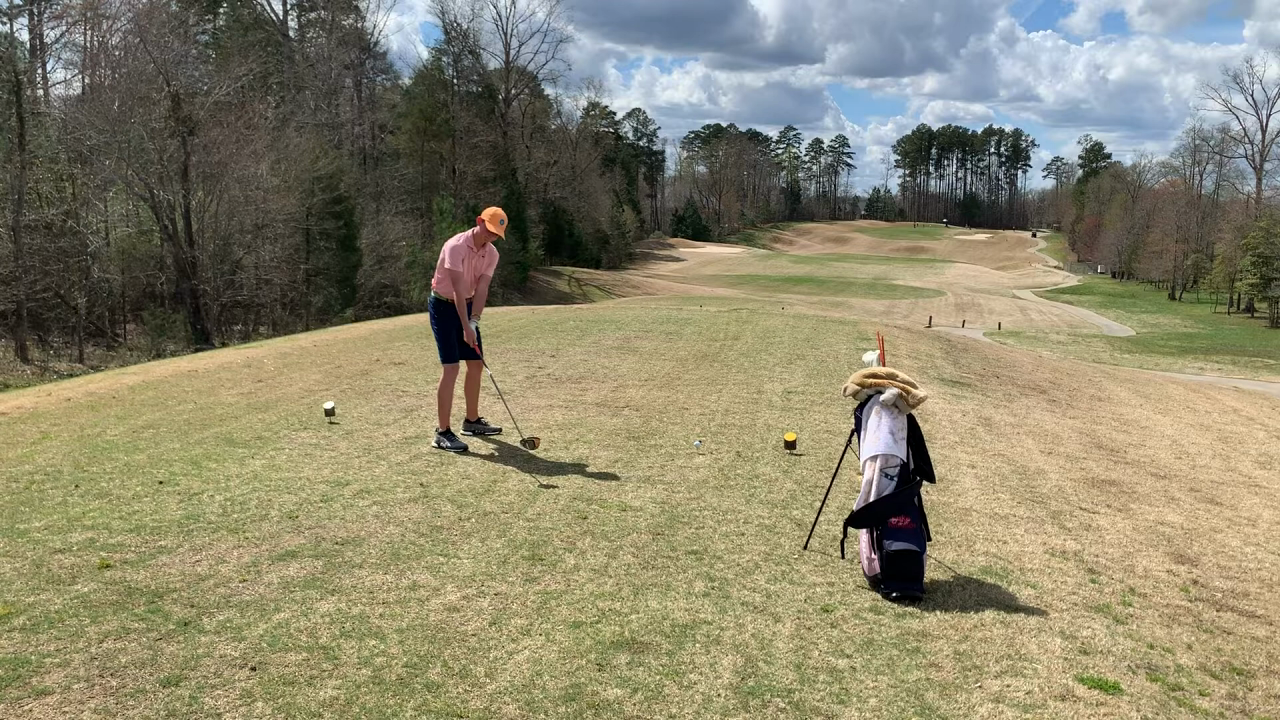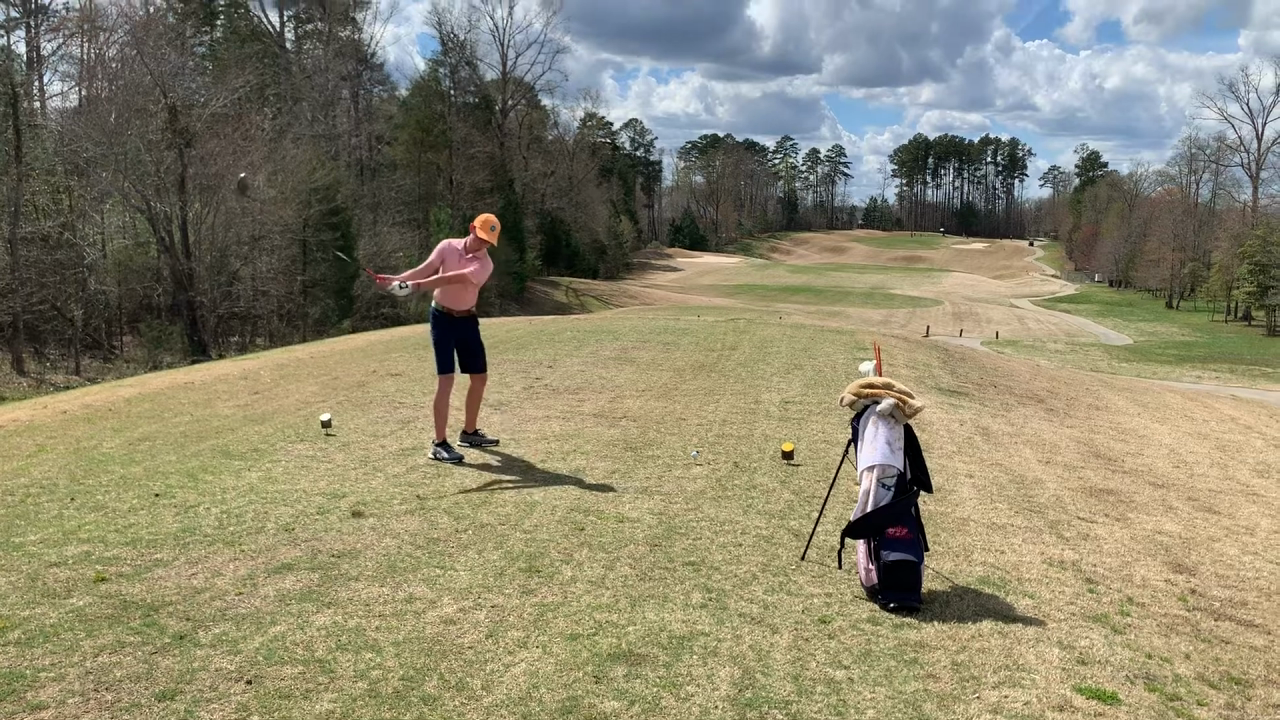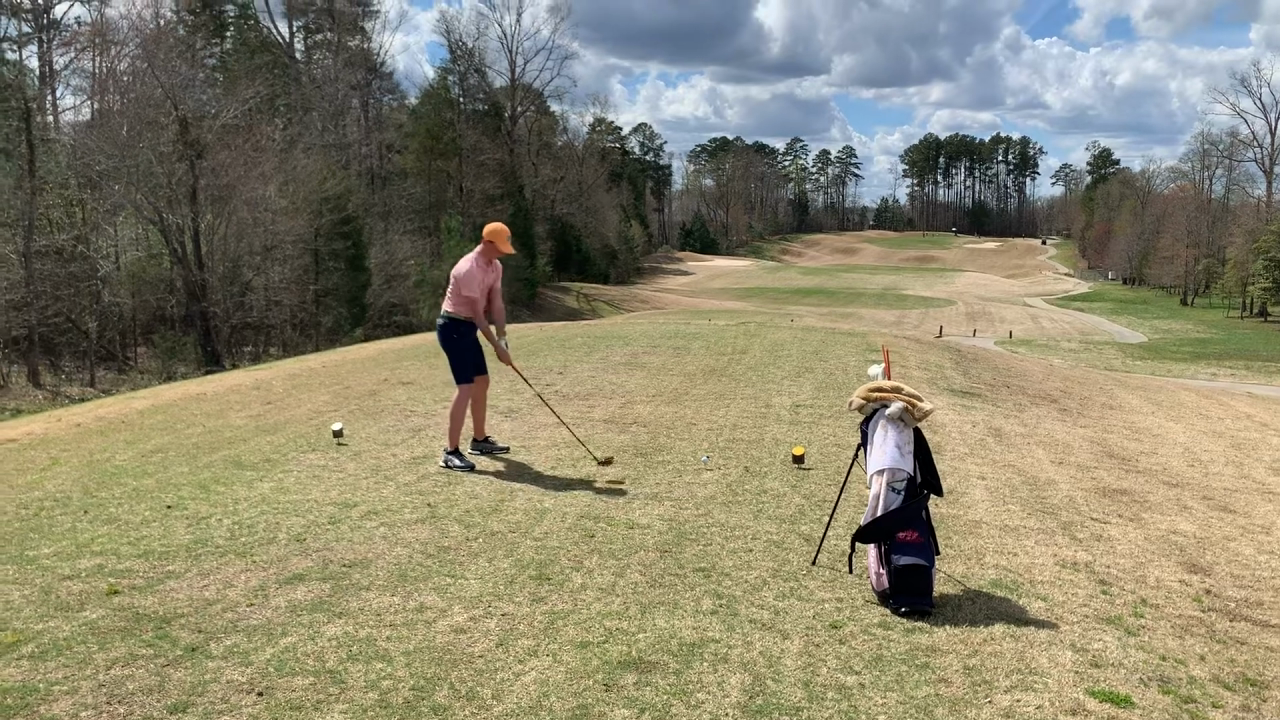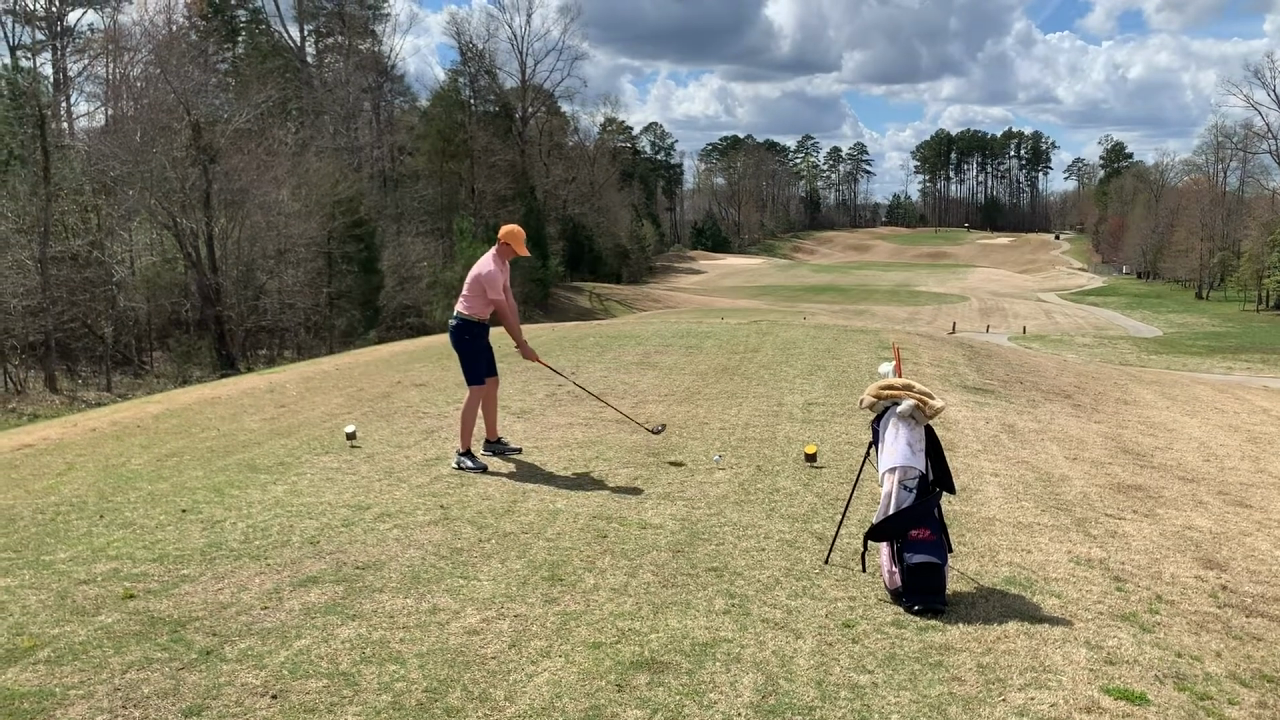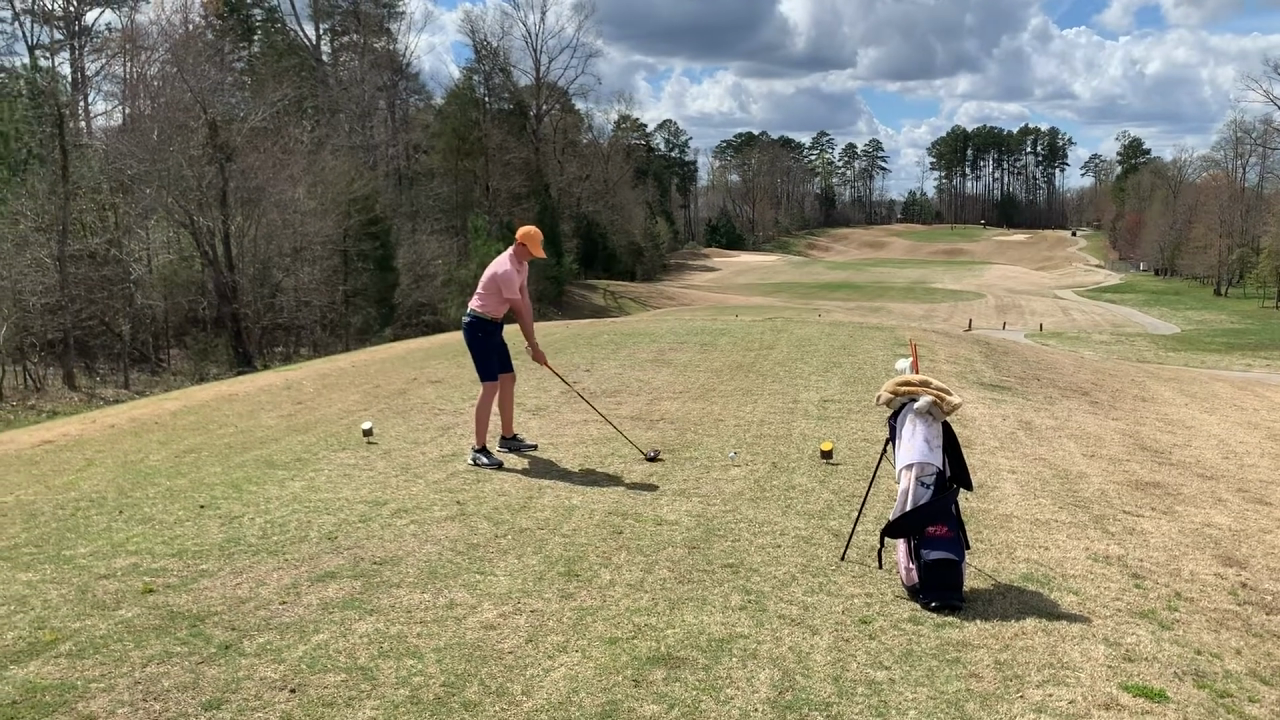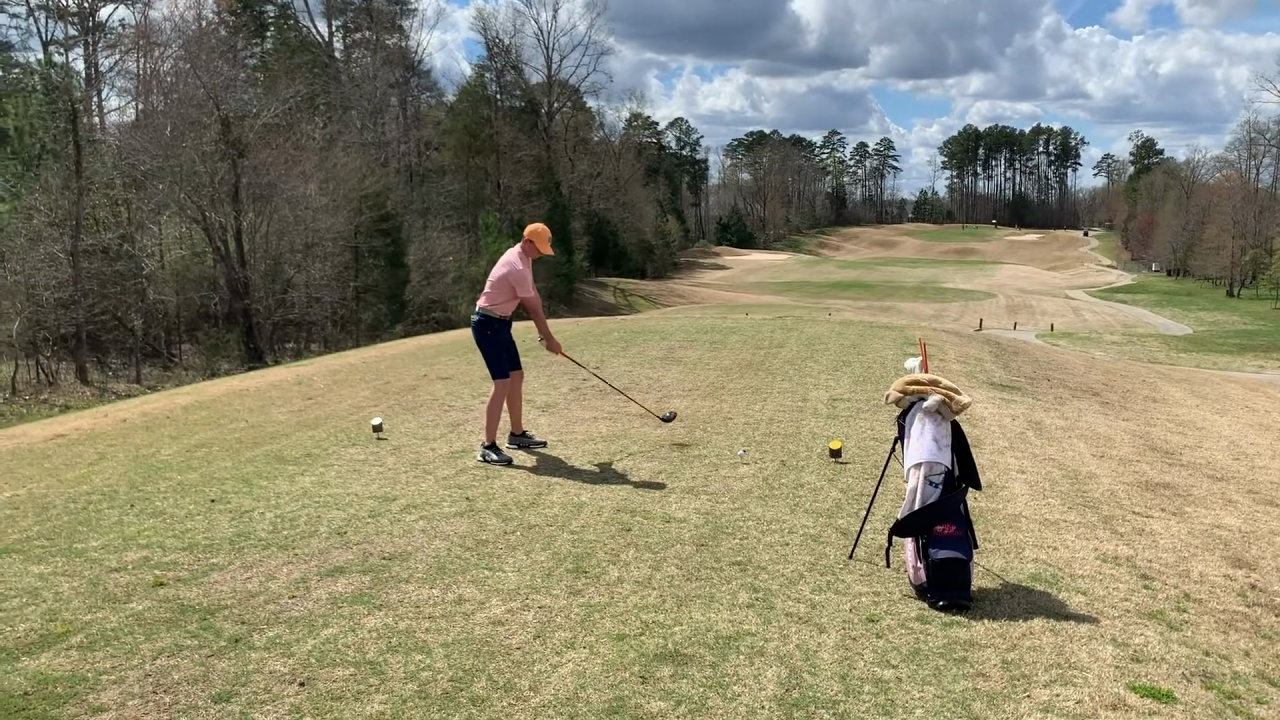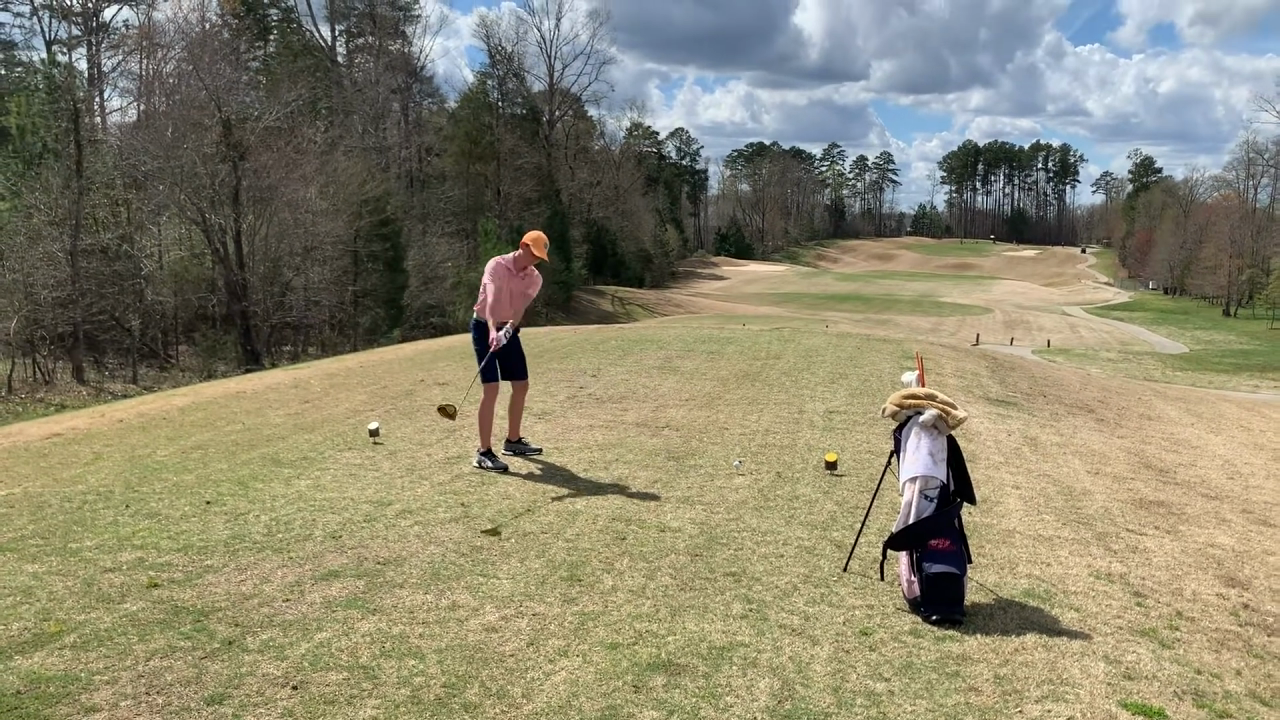
dt=0.5s
person 1, frame 1
left shoulder: (492, 255)
right shoulder: (455, 245)
left elbow: (481, 290)
right elbow: (457, 289)
left wrist: (472, 322)
right wrist: (465, 327)
left hip: (466, 309)
right hip: (443, 307)
left knee: (476, 364)
right knee: (451, 367)
left ankle: (471, 420)
right ankle: (443, 432)
person 1, frame 2
left shoulder: (485, 264)
right shoulder: (447, 247)
left elbow: (450, 279)
right elbow: (423, 270)
left wrist: (411, 287)
right wrist: (395, 279)
left hip: (467, 321)
right hip: (442, 318)
left knee: (480, 378)
right knee: (446, 379)
left ankle: (469, 432)
right ankle: (439, 444)
person 1, frame 3
left shoulder: (495, 267)
right shoulder: (468, 269)
left elbow: (497, 305)
right elbow: (477, 313)
left wrist: (502, 339)
right wrist: (496, 347)
left hip: (467, 327)
right hip: (453, 327)
left knee: (481, 382)
right knee: (466, 387)
left ankle: (479, 439)
right ankle: (451, 452)
person 1, frame 4
left shoulder: (502, 265)
right shoulder: (490, 270)
left elbow: (511, 304)
right elbow: (503, 314)
left wrist: (521, 339)
right wrist: (522, 345)
left hip: (478, 328)
right hip: (466, 329)
left knee: (492, 383)
right knee: (477, 389)
left ankle: (492, 440)
right ankle: (463, 453)
person 1, frame 5
left shoulder: (521, 265)
right shoulder: (506, 270)
left elbow: (526, 304)
right elbow: (520, 313)
left wrist: (532, 342)
right wrist: (534, 347)
left hip: (493, 325)
right hip: (479, 326)
left knee: (508, 379)
right knee: (490, 385)
left ankle: (508, 437)
right ankle: (478, 450)
person 1, frame 6
left shoulder: (522, 258)
right shoulder: (517, 269)
left elbow: (534, 297)
right elbow: (533, 309)
left wrist: (543, 335)
right wrist: (550, 339)
left hip: (500, 324)
right hip: (487, 325)
left knee: (516, 377)
right knee: (502, 384)
left ankle: (516, 434)
right ankle: (488, 446)
person 1, frame 7
left shoulder: (535, 278)
right shoulder: (497, 264)
left elbow: (521, 306)
right elbow: (491, 299)
left wrist: (507, 330)
right wrist: (492, 330)
left hip: (510, 330)
right hip: (483, 328)
left knee: (521, 386)
right knee: (491, 389)
left ankle: (514, 440)
right ankle: (484, 453)
